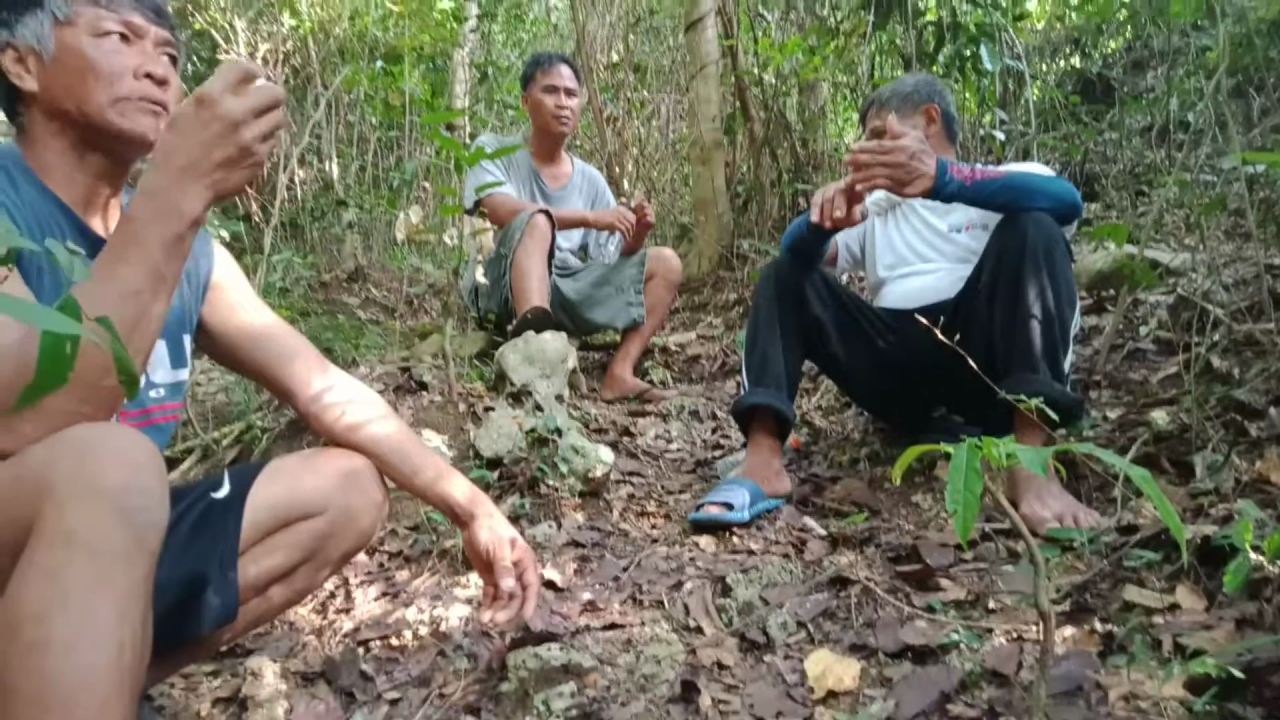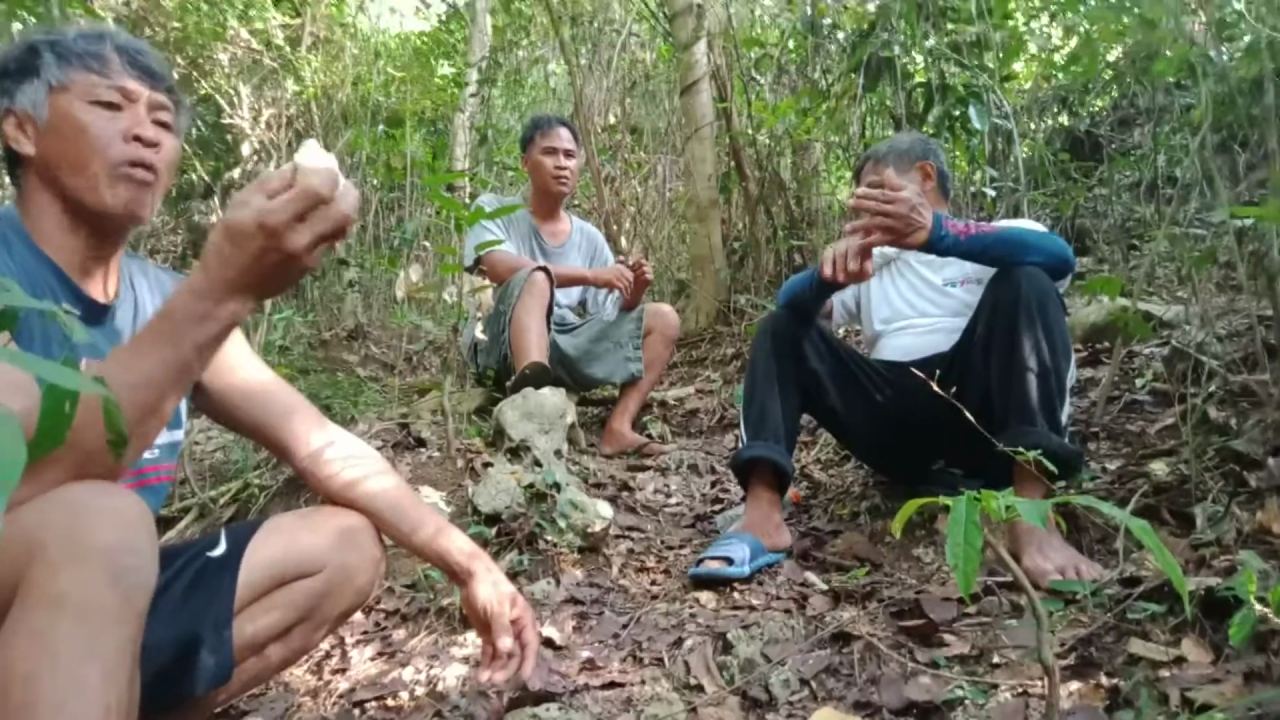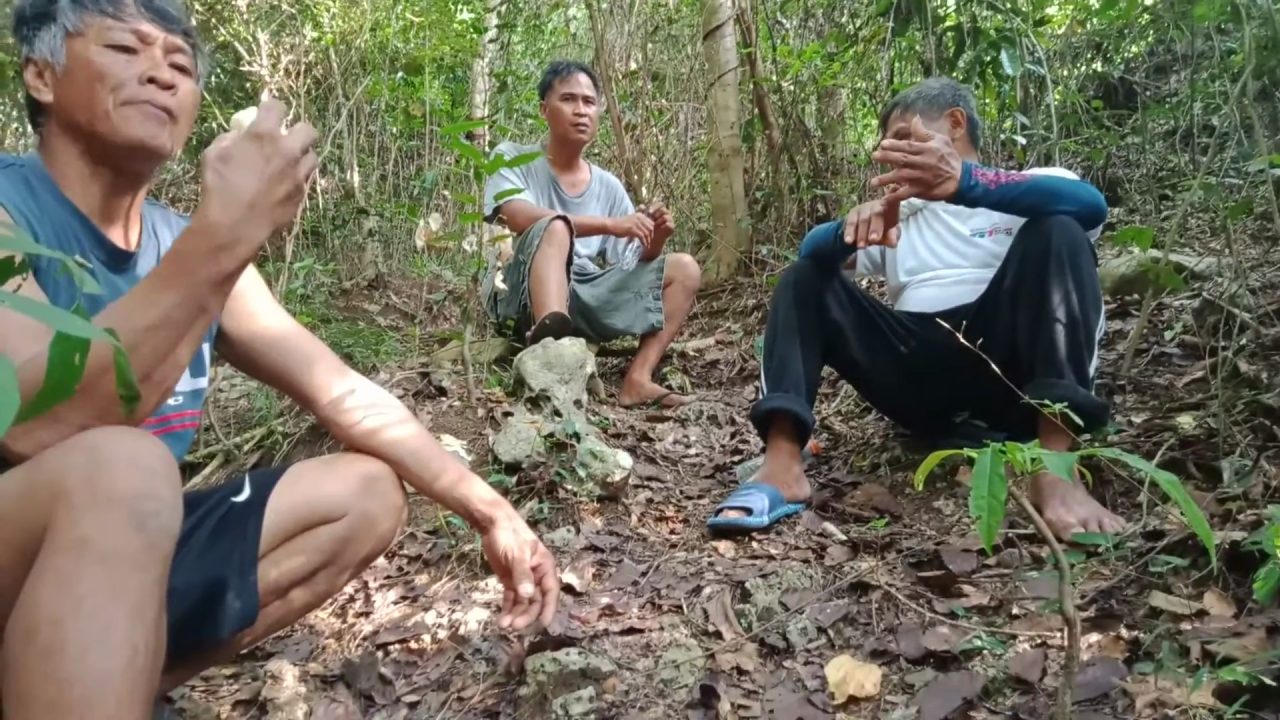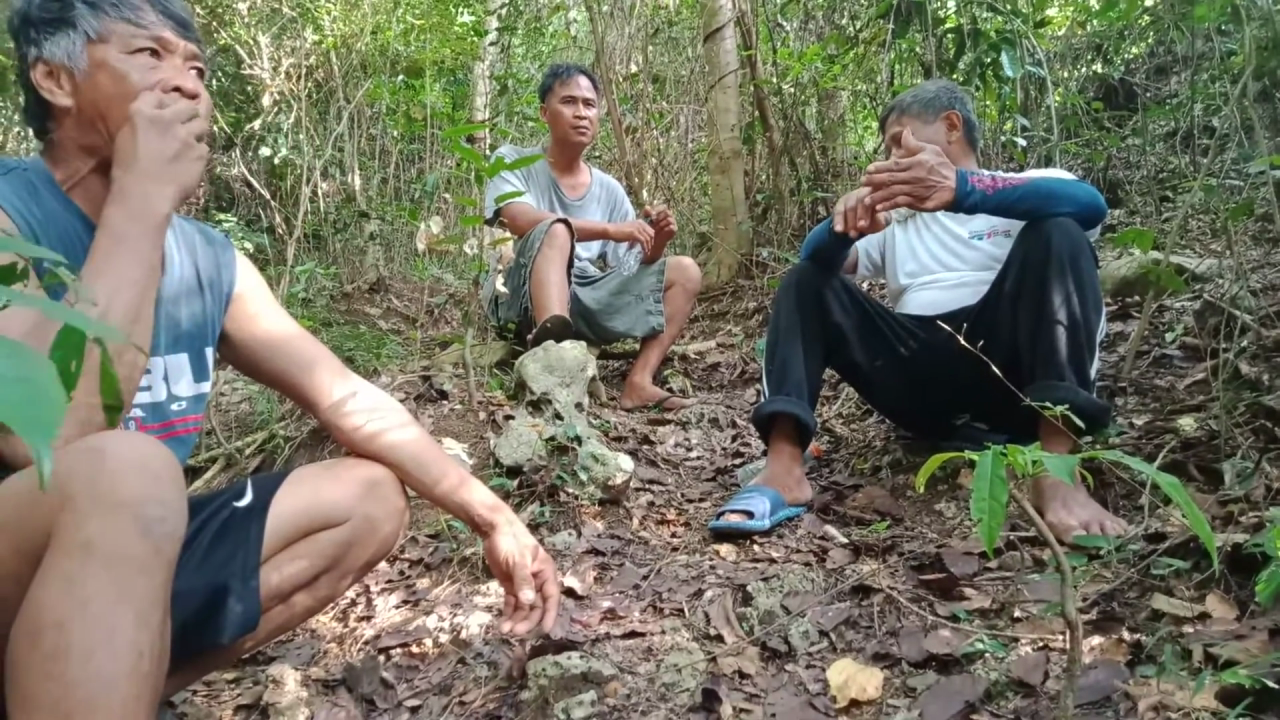
dt=0.7s
person 1, frame 1
left shoulder: (187, 252)
left elbow: (324, 388)
left wrist: (469, 506)
right wrist: (177, 192)
left hip: (106, 551)
left knee: (349, 487)
person 1, frame 2
left shoulder: (164, 298)
left elbow: (320, 444)
left wrist: (465, 561)
right wrist: (224, 292)
left hip: (105, 600)
left knee: (345, 544)
right knee: (96, 522)
person 1, frame 3
left shoulder: (185, 246)
left elbow: (344, 392)
left wrist: (489, 510)
right wrist: (225, 231)
left hip: (123, 558)
left knee: (368, 492)
right knee: (122, 466)
person 1, frame 4
left shoulder: (209, 260)
left elbow: (347, 398)
left wrist: (491, 515)
right wrist: (142, 199)
left hip: (129, 559)
left knee: (369, 497)
right knee: (126, 470)
person 2, frame 1
left shoulder: (1008, 182)
right shoulder: (877, 209)
left elbow: (1066, 200)
right elbow: (794, 251)
left wrist: (939, 178)
right wrist: (822, 216)
left hip: (984, 358)
right hip: (900, 372)
left knee: (1029, 229)
right knee: (783, 275)
left ankle: (1031, 463)
right ankle: (763, 461)
person 2, frame 2
left shoulder: (999, 242)
right shoulder: (874, 265)
left elbow: (1058, 256)
right elbow: (790, 302)
left wrist: (934, 232)
right wrist: (829, 275)
left hip: (978, 410)
right hip: (898, 426)
left knee: (1023, 282)
right knee: (781, 328)
left ankle: (1030, 516)
right ankle: (762, 514)
person 2, frame 3
left shoulder: (1029, 191)
right shoulder: (899, 214)
left elbow: (1091, 205)
right elbow: (813, 252)
left wrist: (965, 181)
right wrist: (855, 228)
left hip: (1006, 363)
right hip: (920, 378)
left knee: (1054, 232)
right knee: (803, 279)
left ankle: (1055, 468)
right ankle: (782, 464)
person 2, frame 4
left shoulder: (1028, 188)
right shoulder: (895, 218)
left elbow: (1088, 203)
right elbow: (817, 256)
left wrist: (960, 188)
right wrist: (844, 222)
left hip: (1007, 365)
right hip: (921, 379)
left knee: (1055, 233)
right knee: (805, 281)
left ankle: (1057, 470)
right ankle: (784, 467)
person 3, frame 1
left shoulder: (591, 179)
right shoulder: (493, 149)
left elbow: (614, 263)
right elbow: (500, 211)
left wrist: (634, 238)
right wrist: (590, 219)
left hip: (567, 291)
right hip: (501, 288)
left knee: (665, 263)
right knee: (537, 220)
left ankle: (619, 374)
right ankle: (531, 333)
person 3, frame 2
left shoulder: (590, 238)
right shoulder: (494, 210)
left elbow: (613, 319)
right elbow: (500, 268)
left wrist: (633, 293)
right wrist: (589, 275)
left hip: (566, 347)
right hip: (502, 345)
left knee: (663, 318)
right knee: (536, 277)
left ankle: (618, 428)
right ankle: (530, 390)
person 3, frame 3
left shoulder: (609, 186)
right shoulder: (511, 158)
left elbow: (632, 267)
right elbow: (519, 218)
left wrist: (653, 242)
right wrist: (609, 224)
left hip: (586, 297)
right hip: (520, 295)
left knee: (684, 269)
right knee: (556, 226)
left ankle: (638, 379)
right ankle: (549, 340)
person 3, frame 4
left shoulder: (610, 190)
right shoulder: (512, 161)
left elbow: (635, 268)
right elbow: (520, 221)
left wrist: (655, 244)
right wrist: (610, 229)
left hip: (587, 301)
right hip: (522, 298)
left knee: (685, 271)
right knee: (557, 229)
left ankle: (639, 382)
right ankle: (551, 346)
